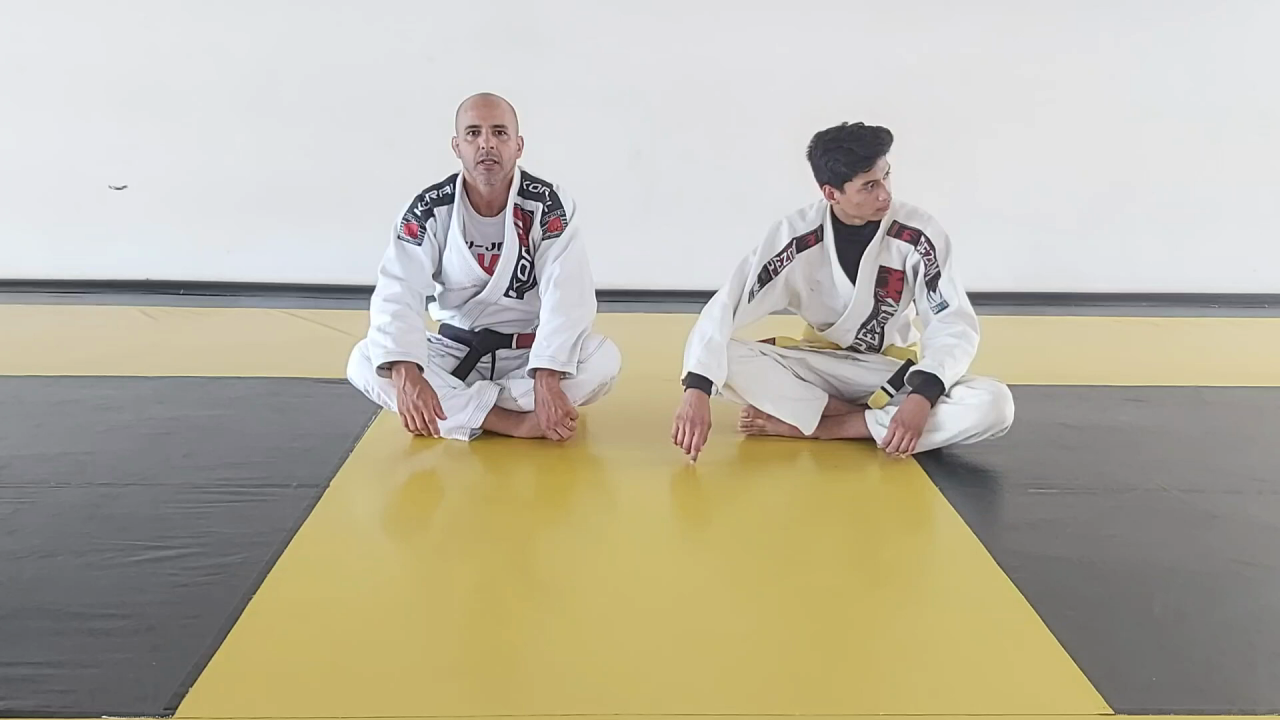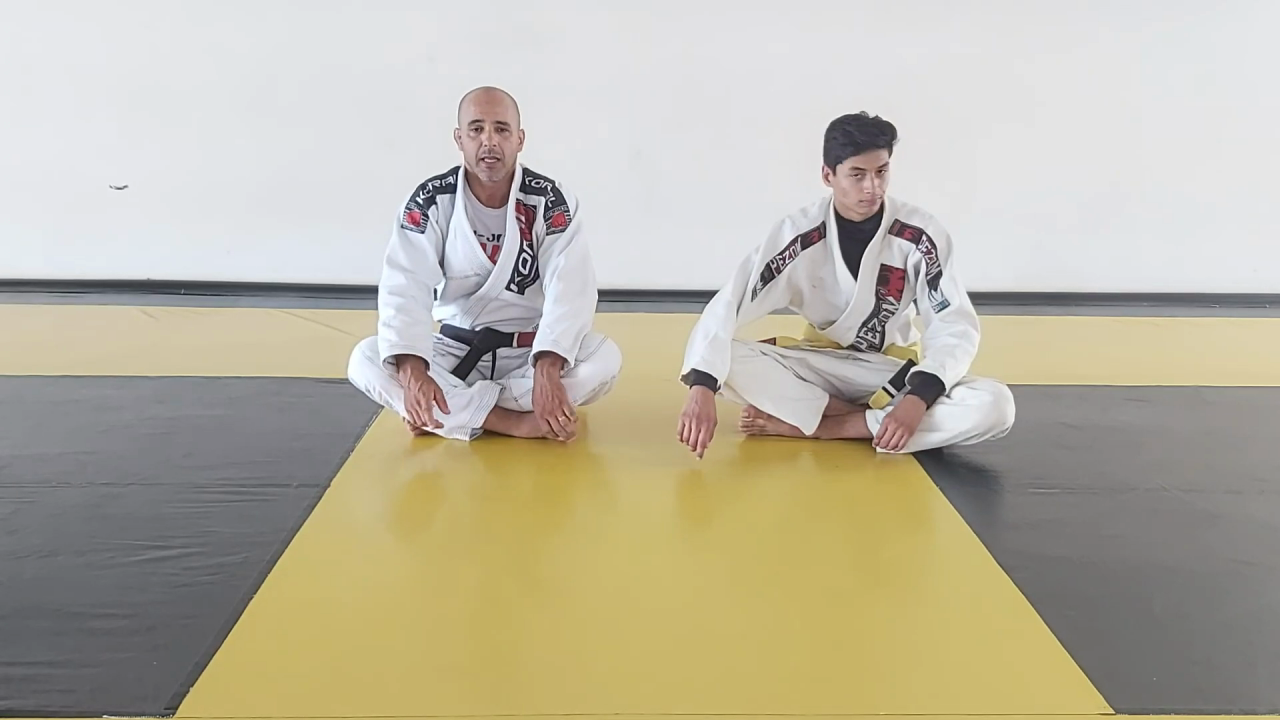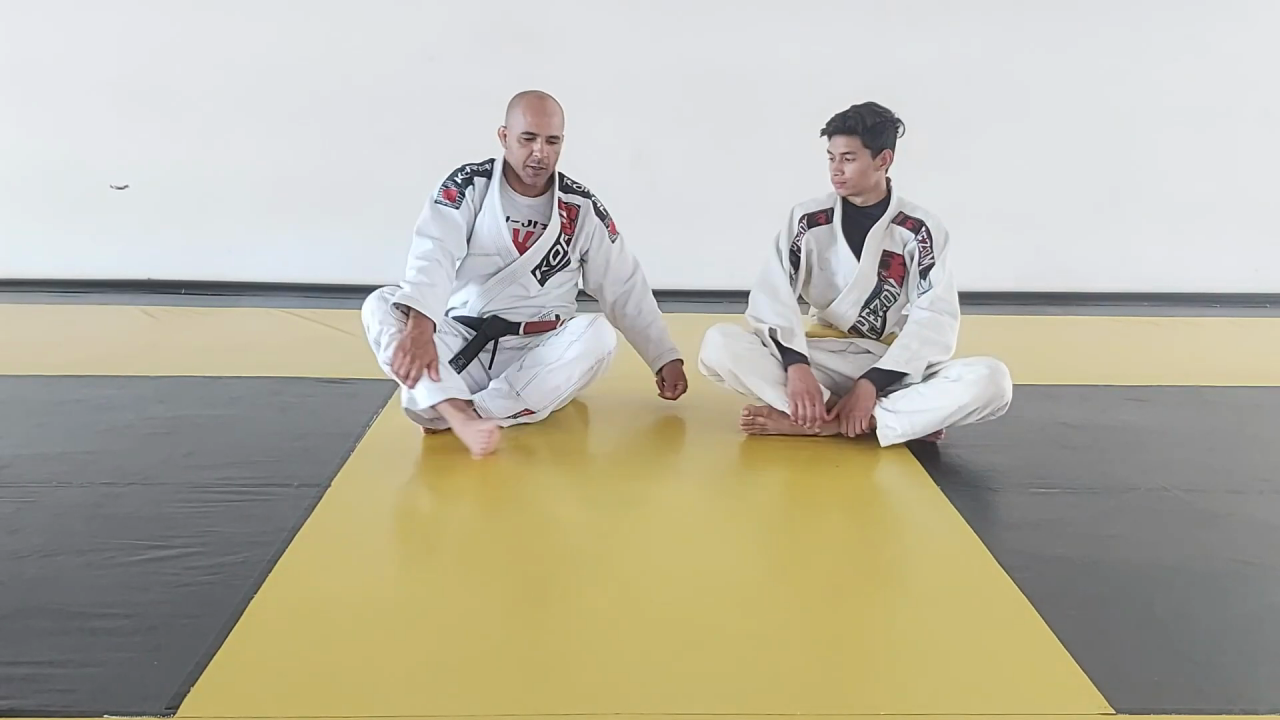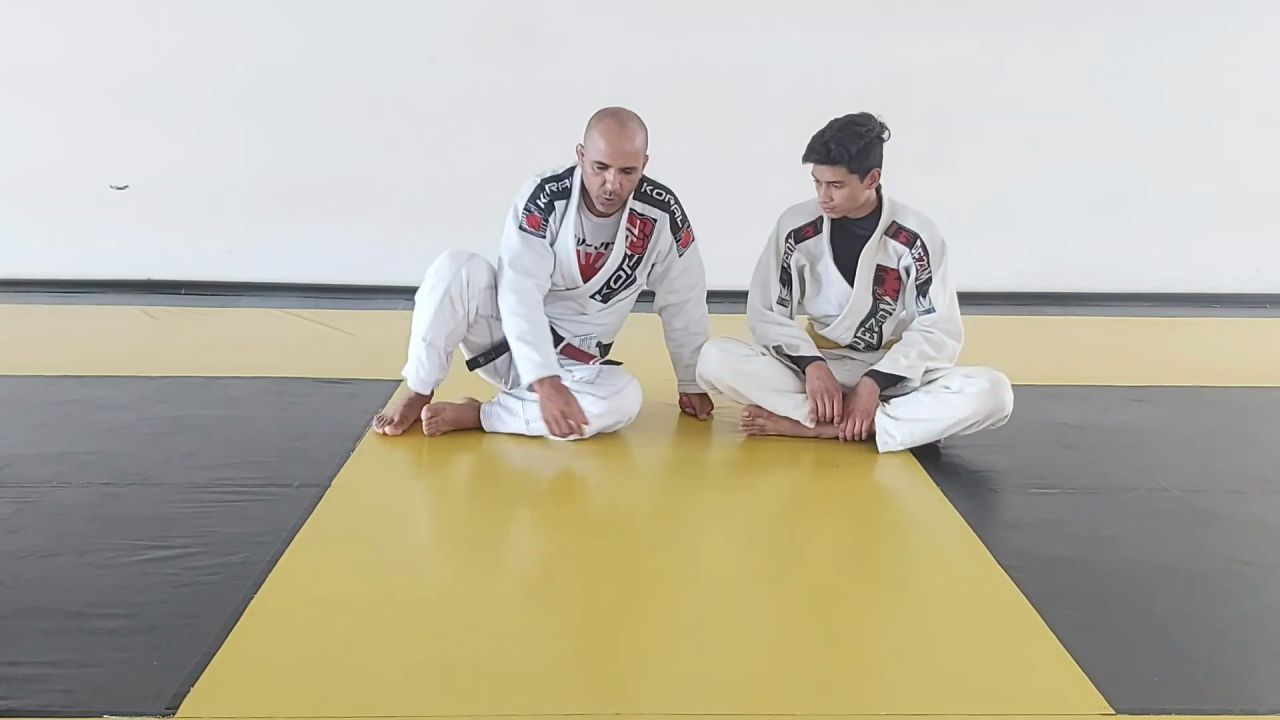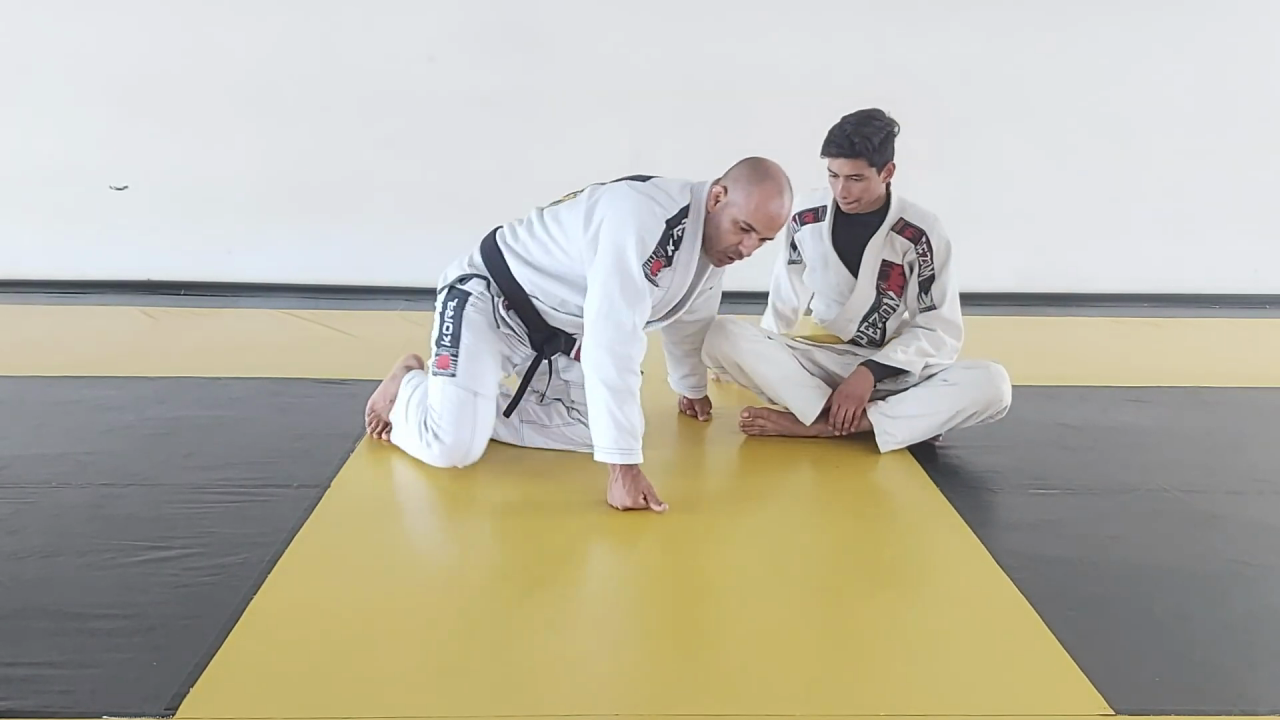
dt=1s
person 1, frame 1
left shoulder: (549, 205)
right shoulder: (429, 211)
left elbow: (567, 298)
right elbow: (397, 295)
left wrist: (547, 381)
right wrist: (407, 374)
left hip: (529, 351)
right hip: (456, 350)
left knee: (603, 360)
right knee: (364, 362)
left ankle: (457, 409)
right ankle: (516, 422)
person 1, frame 2
left shoulder: (551, 201)
right shoulder: (429, 202)
left elbow: (570, 291)
right elbow: (404, 289)
left wrist: (548, 374)
right wrist: (413, 372)
left hip: (532, 352)
right hip: (457, 350)
left knee: (604, 359)
right knee: (366, 362)
left ankle: (458, 412)
right ankle: (515, 422)
person 1, frame 3
left shoulder: (581, 207)
right shoulder: (467, 185)
left elbow: (624, 288)
right elbow: (432, 260)
left wrist: (666, 357)
right wrist: (419, 325)
left hip: (539, 356)
right hip: (463, 348)
left knee: (598, 336)
right knee: (384, 306)
left ankle: (469, 409)
right ankle: (462, 423)
person 1, frame 4
left shoulder: (662, 213)
right shoulder: (543, 196)
left elbow: (683, 301)
right elbow: (519, 294)
left wrist: (691, 383)
right wrist: (548, 382)
left hip: (574, 358)
right hip: (506, 332)
left knee: (623, 398)
right knee: (456, 268)
left ankle: (479, 416)
right ankle: (418, 395)
person 1, frame 5
left shoulder: (716, 238)
right shoulder: (645, 216)
left elbow: (687, 317)
right elbow: (614, 345)
left wrist: (691, 387)
right wrist: (624, 467)
left hip: (554, 327)
right hip: (488, 296)
left knee: (605, 423)
right knee: (452, 445)
left ankle: (479, 406)
right ankle: (407, 385)
person 2, frame 1
left shoulder: (918, 234)
right shoulder: (796, 235)
left elbow: (953, 324)
right elbow: (725, 308)
left wrist: (921, 398)
right wrist: (697, 392)
left hip: (891, 373)
right hip: (820, 368)
left knee: (993, 405)
right knee: (726, 360)
left ankle: (829, 427)
person 2, frame 2
left shoulder: (921, 233)
right shoulder: (798, 233)
left elbow: (954, 325)
right elbow: (728, 306)
left wrist: (918, 398)
right wrist: (703, 388)
left hip: (892, 372)
right hip: (819, 367)
left knee: (994, 406)
right knee: (728, 361)
left ankle: (823, 426)
person 2, frame 3
left shoulder: (921, 229)
right shoulder: (807, 218)
left elbow: (934, 319)
right elbow: (774, 296)
left wrist: (872, 381)
right wrist: (797, 365)
left hip: (891, 367)
right hip: (819, 358)
left knee: (990, 382)
right knee: (719, 345)
left ankle: (804, 420)
person 2, frame 4
left shoulder: (916, 235)
right shoulder: (795, 226)
left elbow: (936, 330)
right elbow: (768, 313)
left wrist: (874, 383)
right wrist: (812, 366)
left hip: (892, 370)
right hip: (817, 364)
left knee: (992, 393)
right knee: (716, 360)
left ankle: (818, 424)
person 2, frame 5
left shoulder: (921, 231)
right shoulder: (806, 214)
left elbow: (938, 331)
left wrist: (870, 373)
right wrist: (764, 358)
left hip: (890, 367)
right hip: (822, 359)
left knee: (991, 386)
right knee: (723, 336)
left ankle: (822, 423)
